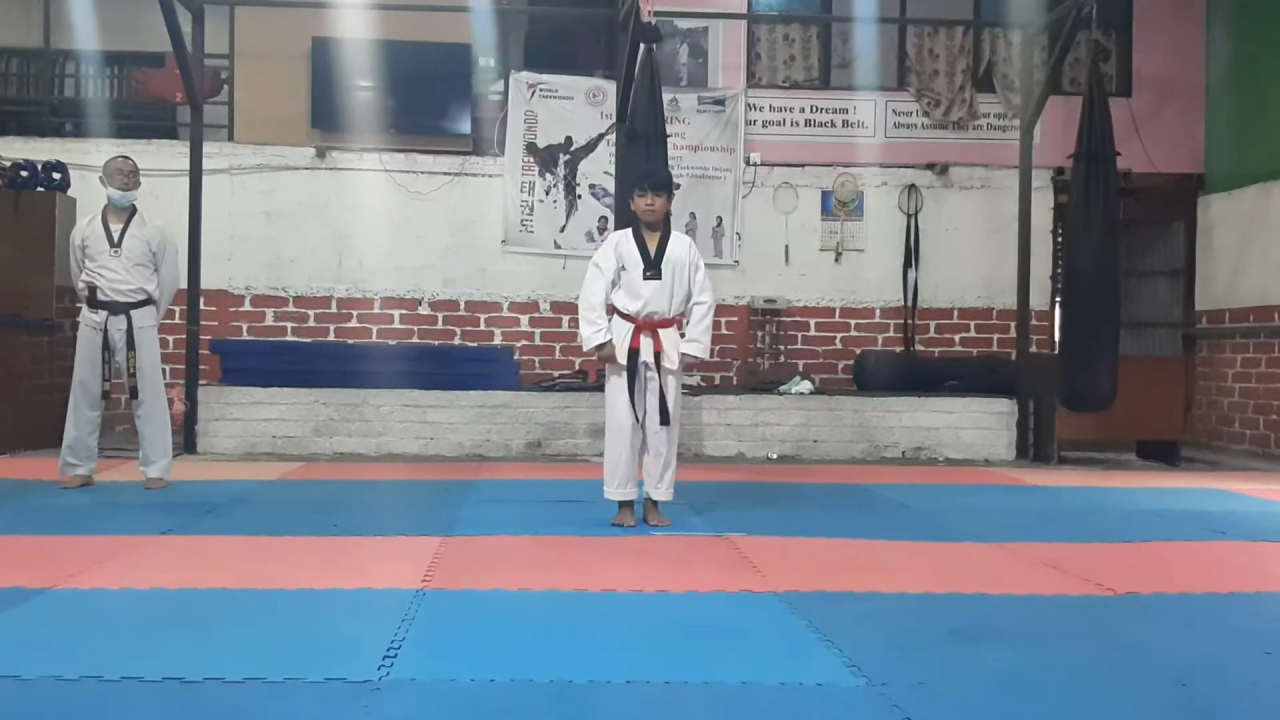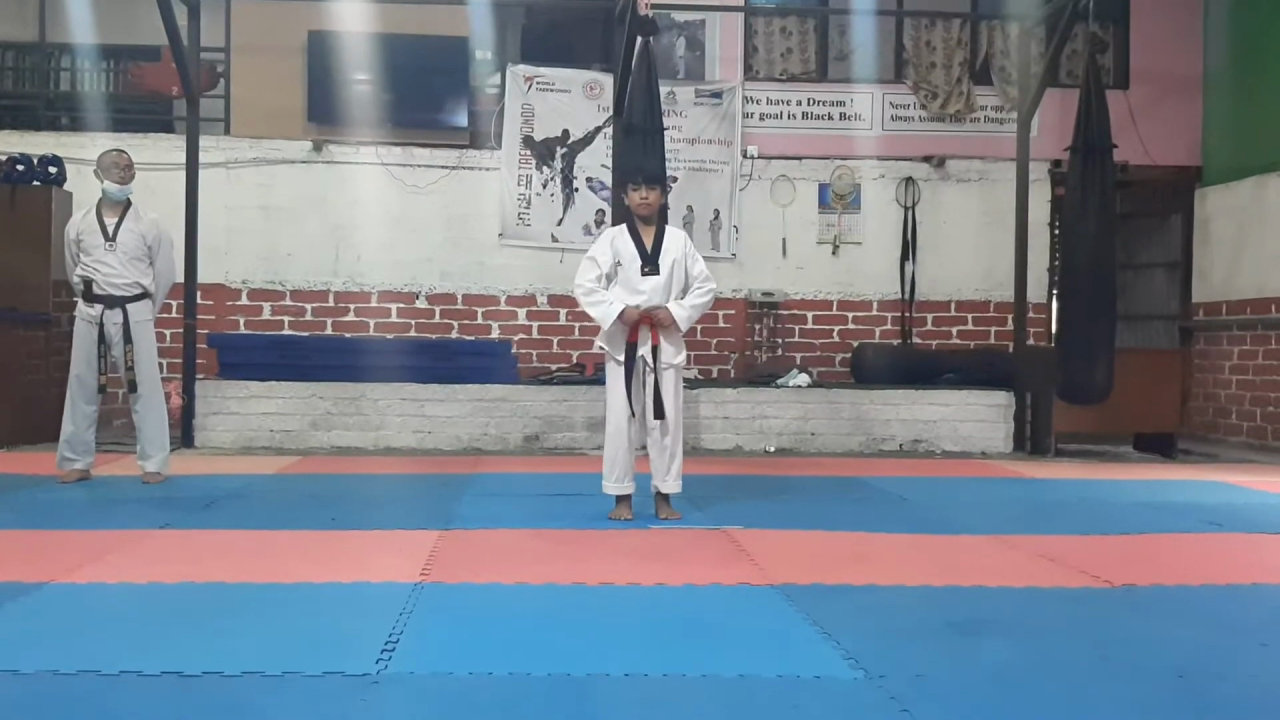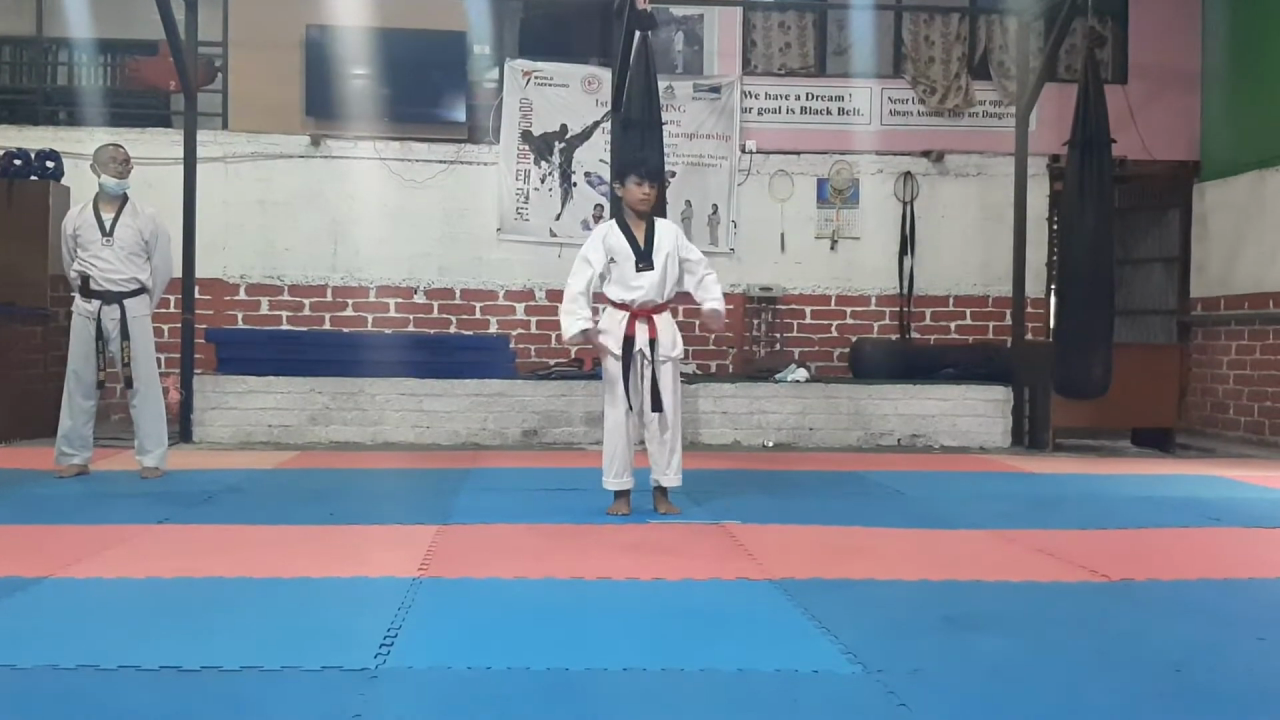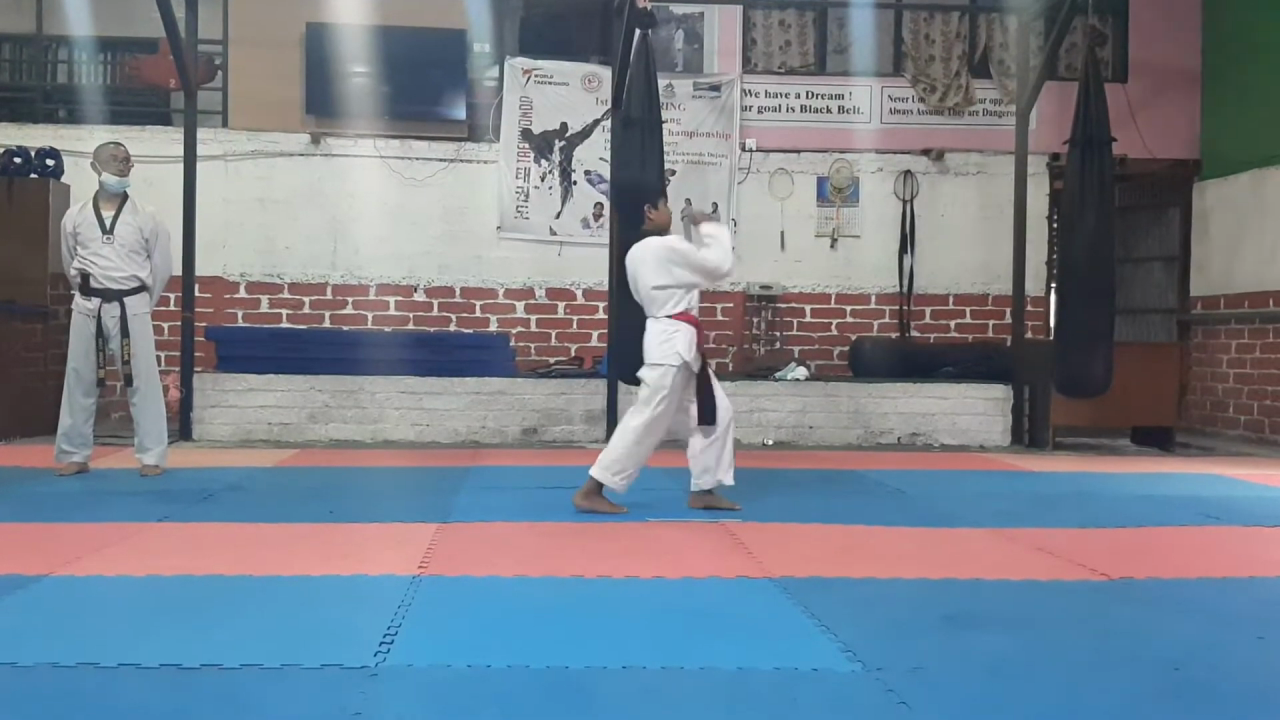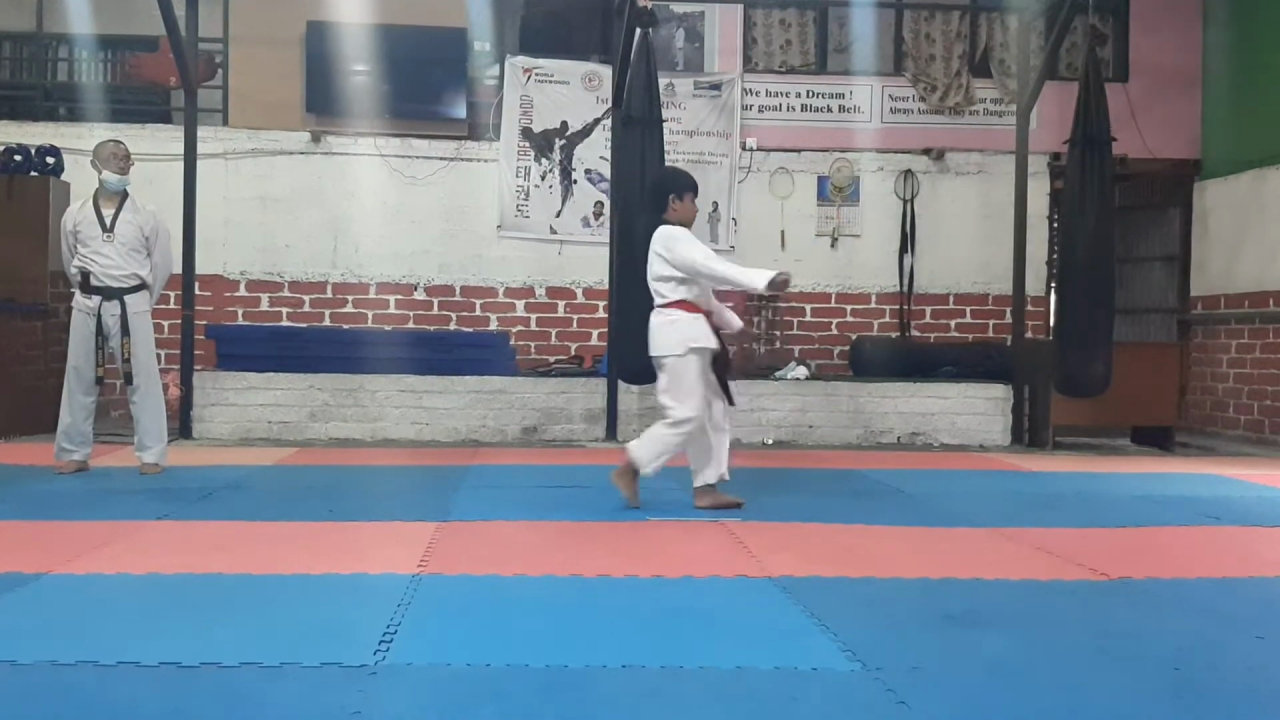
dt=1s
person 1, frame 1
left shoulder: (684, 246)
right shoulder: (617, 243)
left elbow: (702, 300)
right elbow: (592, 295)
left wrist: (693, 347)
right wrist: (600, 341)
left hip: (666, 346)
right hip: (625, 342)
left knee: (663, 425)
right knee: (622, 424)
left ankle: (653, 502)
right ankle: (623, 503)
person 1, frame 2
left shoulder: (680, 243)
right shoulder: (612, 241)
left elbow: (704, 287)
right elbow: (585, 285)
left wrist: (676, 315)
right wrist: (619, 313)
left hip: (666, 343)
right hip: (623, 342)
left knee: (665, 421)
right knee: (620, 420)
left ankle: (664, 495)
right ankle: (621, 495)
person 1, frame 3
left shoulder: (669, 232)
right shoulder: (604, 235)
left elbow: (701, 271)
right elbow: (578, 285)
left wrist: (712, 305)
right wrist: (581, 327)
left hip: (660, 331)
right hip: (619, 332)
left knee: (664, 413)
right knee: (618, 413)
left ankle: (662, 490)
right ankle: (621, 492)
person 1, frame 4
left shoulder: (637, 253)
right shoulder: (669, 247)
right elbow: (719, 266)
right wrist: (711, 230)
left hip: (673, 342)
right hip: (673, 343)
left knee: (716, 413)
right knee: (646, 421)
left ankle: (704, 490)
right ankle: (590, 491)
person 1, frame 5
left shoulder: (673, 239)
right shoulder: (673, 238)
left elbow: (699, 290)
right elbow: (714, 269)
left wrist: (731, 322)
right wrist: (766, 279)
left hip: (686, 333)
right hip: (679, 333)
left knee: (710, 412)
right knee: (685, 415)
left ankle: (707, 488)
right ankle: (630, 466)
person 2, frame 1
left shoulder: (153, 231)
right shoulder: (84, 229)
left elbow: (169, 279)
right elbow: (79, 276)
left wrist: (147, 314)
right wrist: (98, 308)
left hip: (137, 322)
right hip: (95, 321)
left knee: (149, 394)
right knee: (85, 394)
left ankle: (156, 469)
right ankle: (79, 467)
person 2, frame 2
left shoulder: (148, 224)
right shoulder: (79, 223)
left elbow: (165, 273)
right elbow: (74, 270)
left wrist: (144, 308)
right wrist: (94, 303)
left hip: (133, 315)
right hip: (91, 315)
left knee: (145, 388)
right knee: (82, 388)
left ankle: (153, 463)
right ankle: (76, 462)
person 2, frame 3
left shoulder: (146, 219)
right shoulder: (76, 218)
left elbow: (162, 268)
right elbow: (71, 266)
left wrist: (142, 303)
right wrist: (91, 297)
left hip: (131, 310)
right hip: (89, 310)
left knee: (143, 384)
right knee: (80, 383)
left ankle: (152, 458)
right ankle: (74, 456)
person 2, frame 4
left shoulder: (146, 217)
right shoulder: (75, 216)
left elbow: (162, 266)
right elbow: (70, 264)
left wrist: (141, 301)
right wrist: (91, 295)
left hip: (130, 308)
right hip: (88, 308)
left knee: (143, 382)
right knee: (80, 381)
left ankle: (152, 456)
right ankle: (74, 454)
person 2, frame 5
left shoulder: (146, 215)
right shoulder: (76, 215)
left elbow: (162, 264)
right elbow: (71, 262)
left wrist: (142, 299)
right wrist: (91, 294)
left hip: (131, 306)
right hip: (88, 306)
left knee: (143, 380)
right knee: (80, 380)
left ankle: (151, 454)
right ankle: (75, 452)
